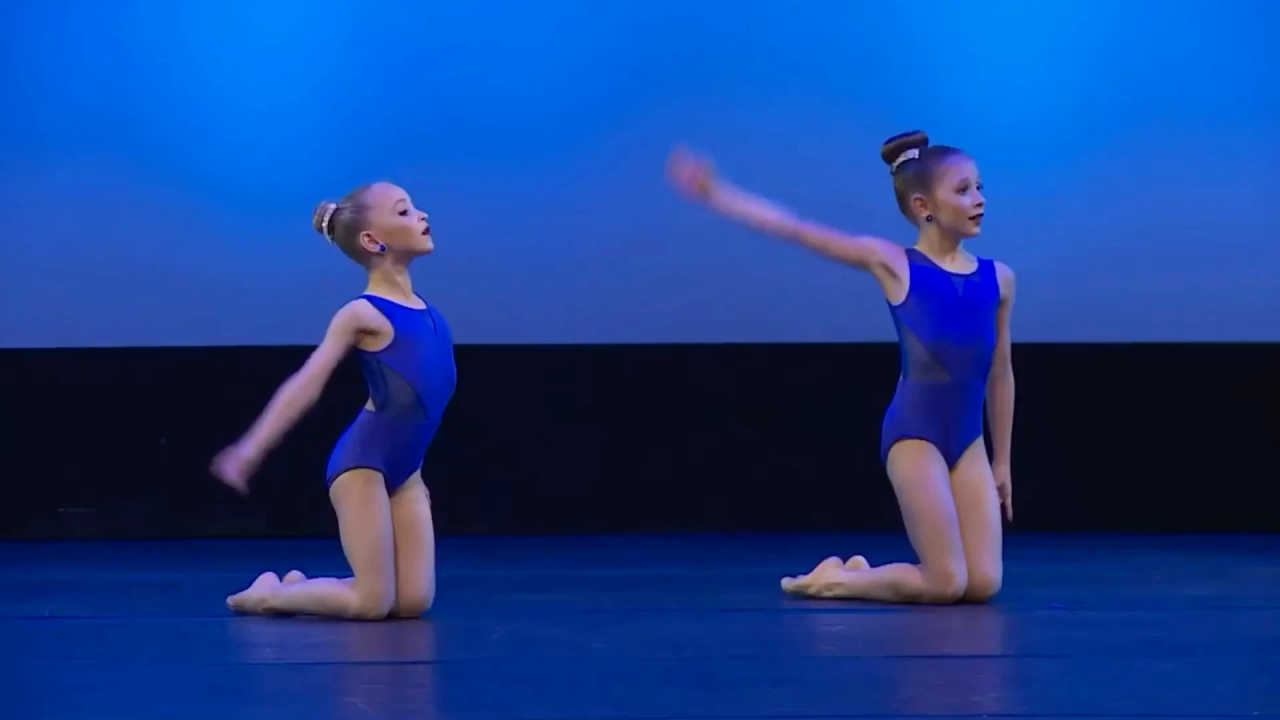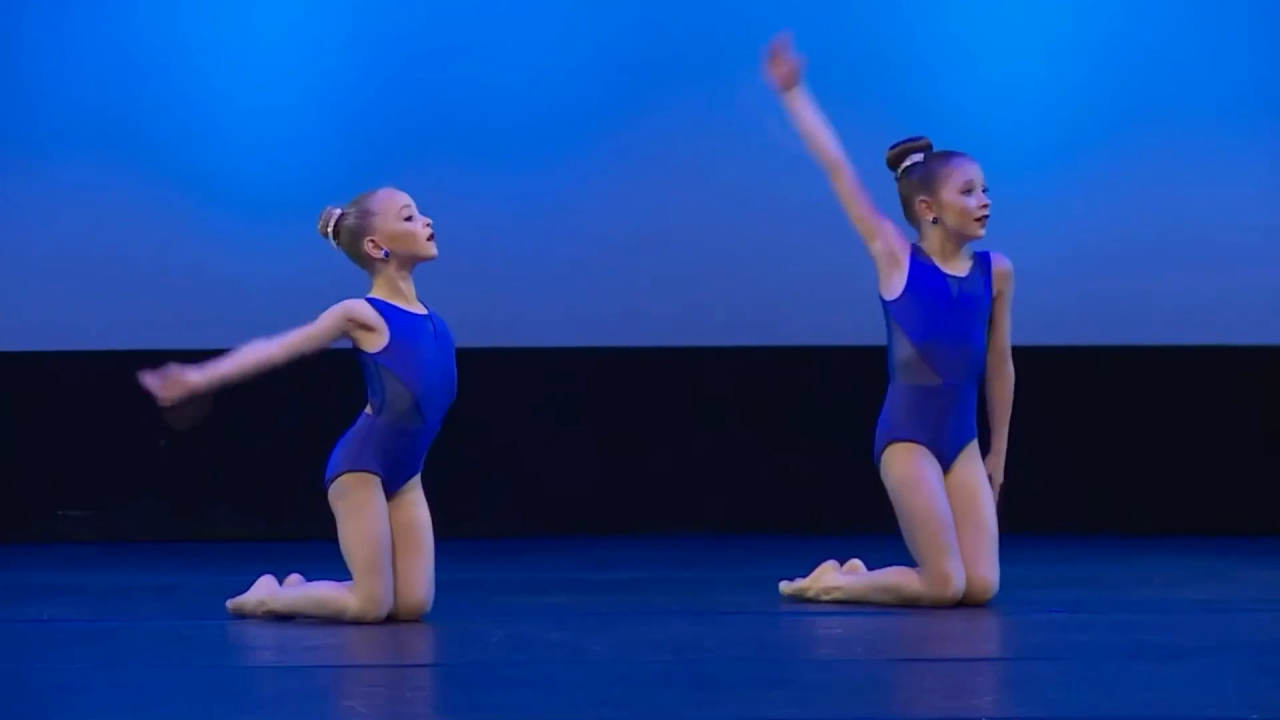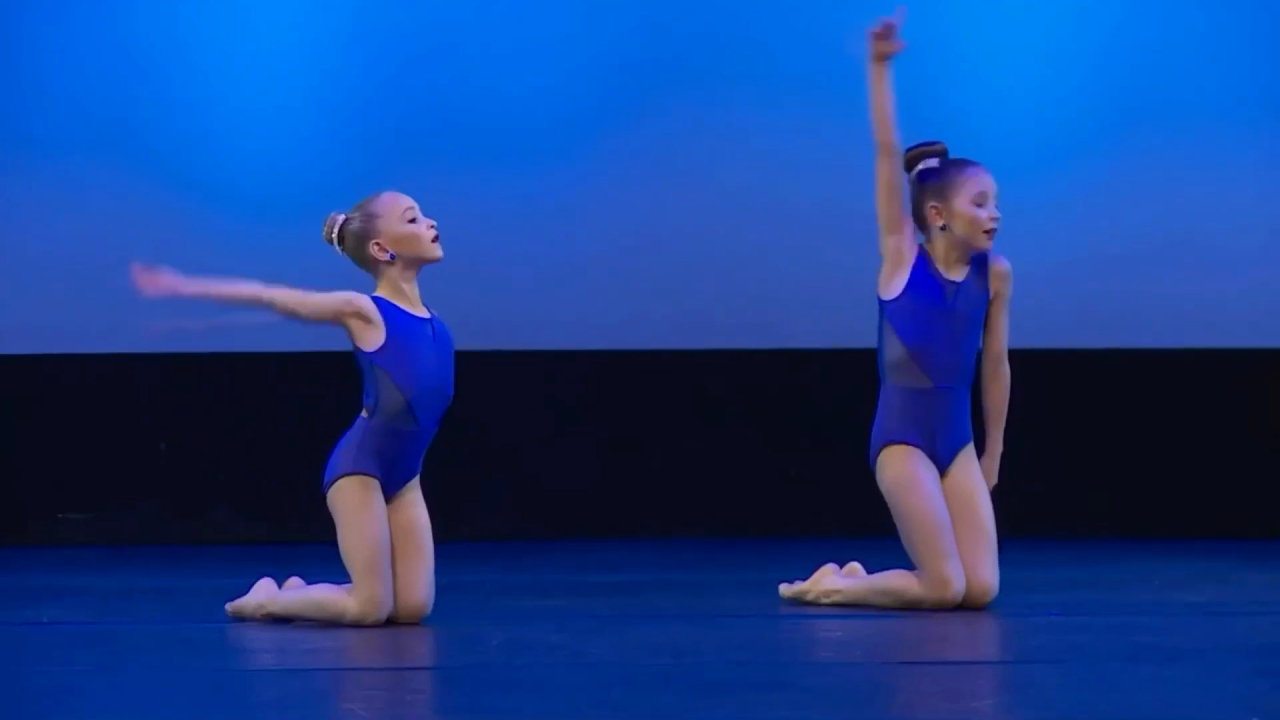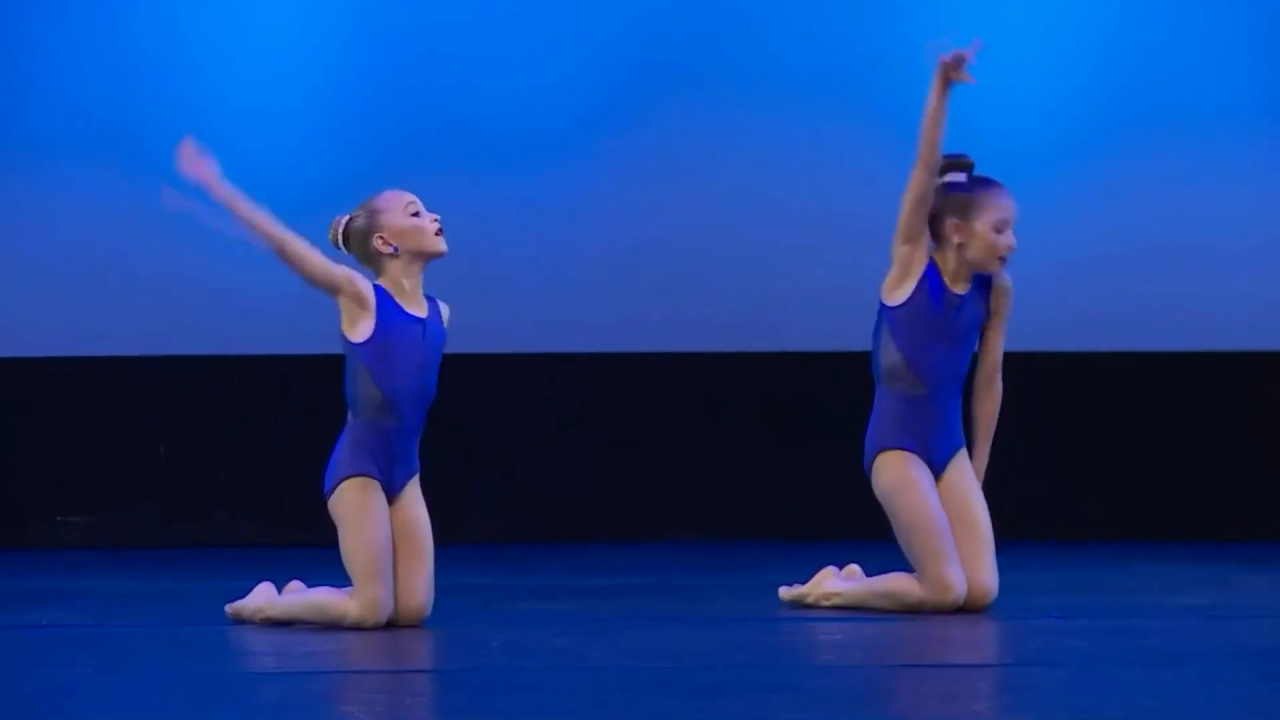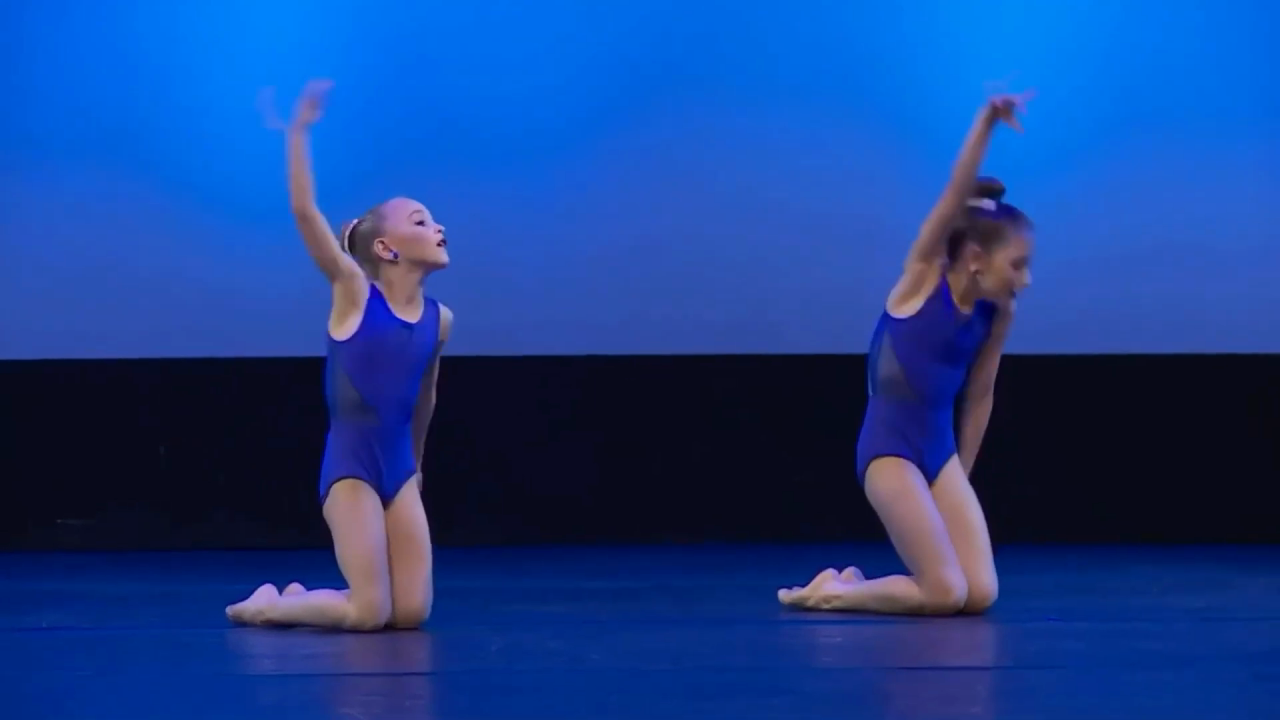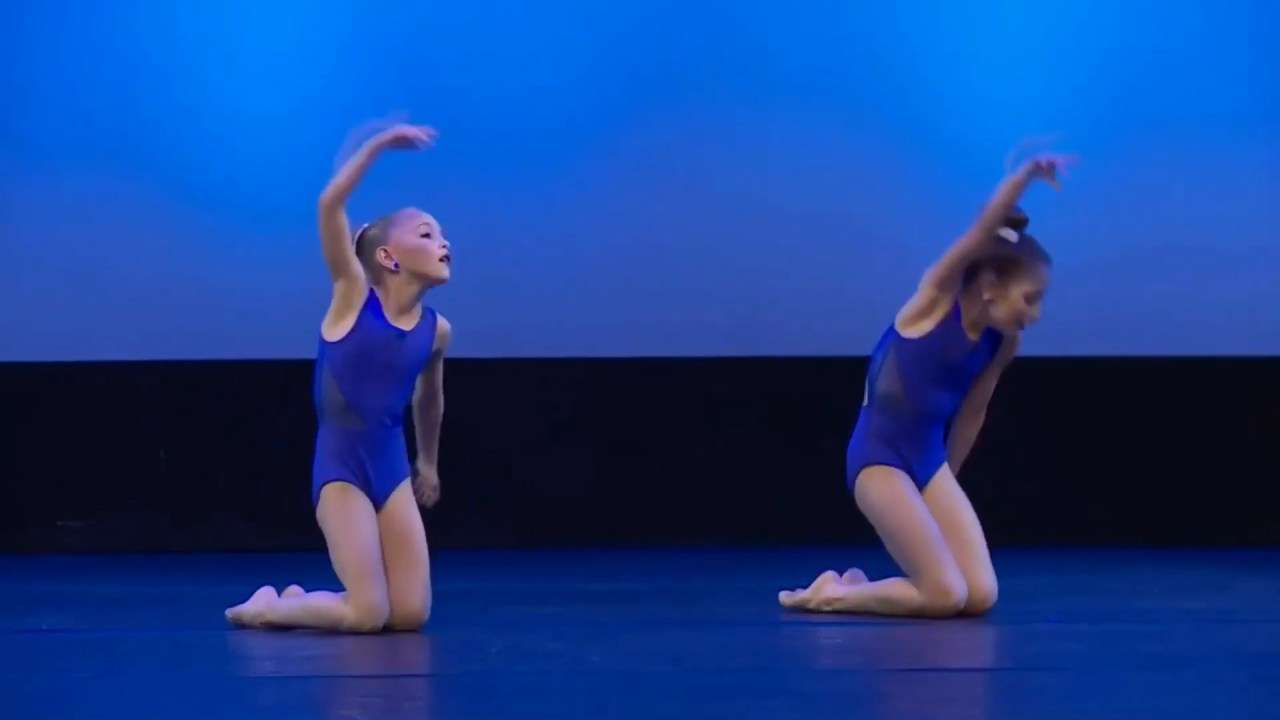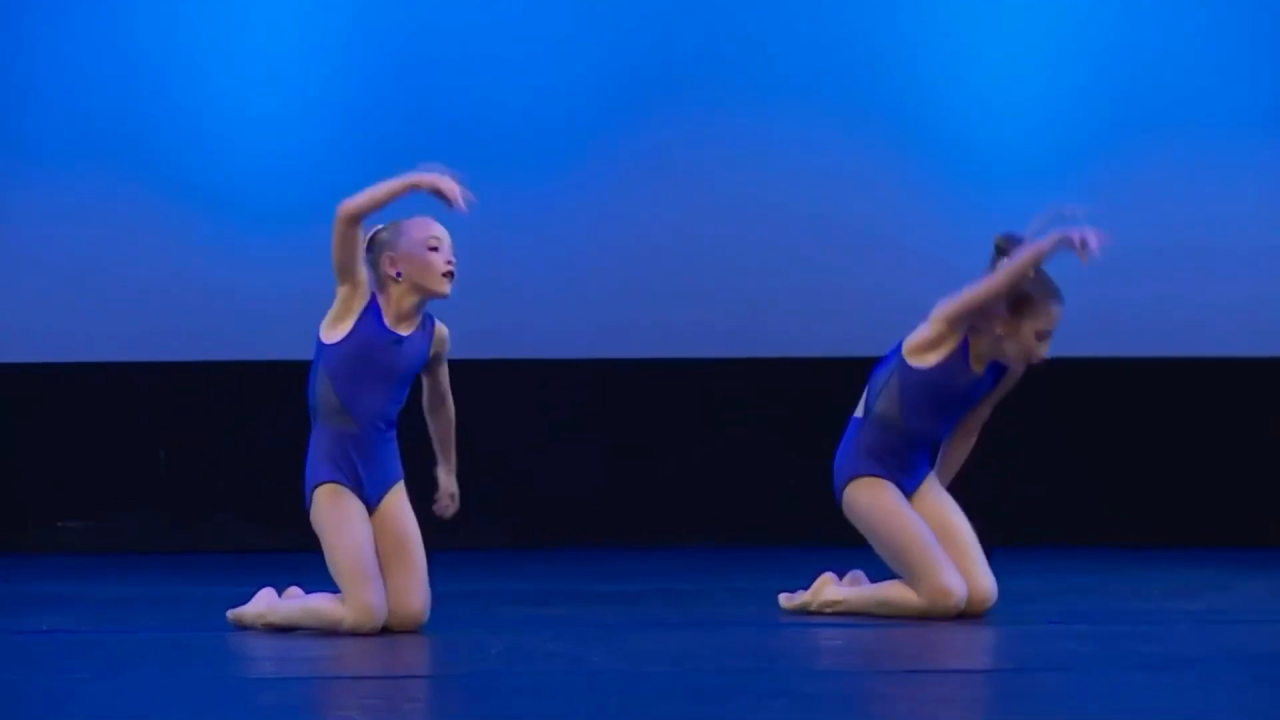
dt=0.2s
person 1, frame 1
left shoulder: (997, 278)
right shoulder: (893, 261)
left elbow: (1000, 374)
right elbow: (803, 232)
left wrist: (1002, 461)
right wrist: (718, 193)
left hip: (968, 441)
right hip: (914, 433)
left knee: (985, 584)
right knee: (950, 584)
left ankle: (863, 573)
right ankle: (836, 579)
person 1, frame 2
left shoulder: (997, 271)
right shoulder: (896, 256)
left elbow: (1000, 365)
right elbow: (837, 168)
left wrist: (999, 451)
right wrist: (792, 90)
left hip: (963, 440)
right hip: (906, 436)
left knee: (982, 587)
right knee: (946, 587)
left ankle: (857, 576)
right ankle: (830, 583)
person 1, frame 3
left shoulder: (995, 275)
right shoulder: (901, 256)
left elbow: (996, 368)
right elbow: (887, 155)
left wrist: (993, 454)
right wrist: (880, 66)
left hip: (958, 441)
right hip: (902, 437)
left knee: (981, 589)
right knee: (945, 590)
left ankle: (857, 580)
right ankle: (830, 587)
person 1, frame 4
left shoulder: (996, 291)
right shoulder: (911, 263)
left elbow: (989, 381)
right elbow: (926, 170)
left wrist: (978, 466)
right wrist: (941, 87)
left hip: (949, 446)
right hip: (896, 443)
left knee: (981, 592)
right knee: (946, 592)
left ankle: (857, 582)
right ankle: (831, 589)
person 1, frame 5
left shoulder: (998, 315)
right shoulder: (923, 278)
left elbow: (979, 398)
right elbow: (955, 196)
left wrist: (962, 473)
right wrist: (986, 123)
left hip: (940, 454)
right hip: (888, 449)
left knee: (980, 594)
right knee: (946, 595)
left ankle: (856, 585)
right ankle: (830, 592)
person 1, frame 6
left shoulder: (1004, 341)
right shoulder: (935, 299)
left elbow: (971, 414)
right elbow: (982, 231)
left wrist: (944, 479)
right wrist: (1026, 171)
left hip: (929, 462)
right hip: (877, 456)
left knee: (980, 595)
right knee: (947, 596)
left ankle: (858, 586)
right ankle: (831, 594)
person 1, frame 7
left shoulder: (1007, 370)
right shoulder: (947, 328)
right elbow: (1008, 275)
left wrist: (933, 495)
right wrist: (1056, 238)
left hip: (914, 473)
right hip: (864, 468)
left knee: (981, 595)
right knee: (947, 596)
left ankle: (859, 588)
right ankle: (830, 596)
person 2, frame 1
left shoulder: (423, 308)
right shoulder: (364, 313)
right elbow: (306, 383)
right wrist: (251, 451)
left hip: (405, 467)
right hip: (363, 461)
left knee: (415, 601)
right knee: (372, 604)
left ankle: (300, 585)
right ankle: (265, 592)
person 2, frame 2
left shoulder: (424, 316)
right shoulder: (363, 313)
right elbow: (277, 346)
right wrist: (202, 377)
left hip: (405, 473)
right hip: (362, 466)
left knee: (414, 605)
right knee: (372, 606)
left ankle: (300, 589)
right ankle: (268, 596)
person 2, frame 3
left shoulder: (430, 320)
right shoulder: (362, 310)
right elbow: (272, 297)
right wrist: (185, 286)
left hip: (405, 475)
right hip: (360, 467)
left knee: (413, 608)
right knee: (372, 608)
left ankle: (297, 594)
right ankle: (269, 598)
person 2, frame 4
left shoulder: (439, 314)
right shoulder: (360, 293)
right elbow: (280, 238)
right wrist: (212, 181)
left hip: (404, 474)
right hip: (357, 468)
left knee: (414, 610)
right knee: (376, 610)
left ankle: (304, 597)
right ankle: (270, 602)
person 2, frame 5
left shoulder: (439, 320)
right shoulder: (355, 294)
right elbow: (304, 210)
right wrist: (298, 130)
left hip: (399, 471)
right hip: (349, 468)
left knee: (411, 612)
right knee: (370, 613)
left ankle: (300, 598)
right ankle: (267, 605)
person 2, frame 6
left shoulder: (435, 330)
right shoulder: (353, 297)
right elbow: (330, 204)
left wrist: (428, 461)
right wrist: (383, 140)
left hip: (392, 472)
right hip: (340, 470)
left knee: (410, 614)
right knee: (368, 615)
left ankle: (300, 599)
right ankle: (266, 608)
person 2, frame 7
left shoulder: (434, 335)
right shoulder: (354, 300)
left elbow: (439, 404)
right elbow: (347, 215)
left wrist: (447, 468)
right wrist: (420, 179)
left hip: (385, 472)
right hip: (333, 471)
left knee: (411, 615)
right knee: (366, 617)
left ankle: (299, 602)
right ankle: (267, 609)
